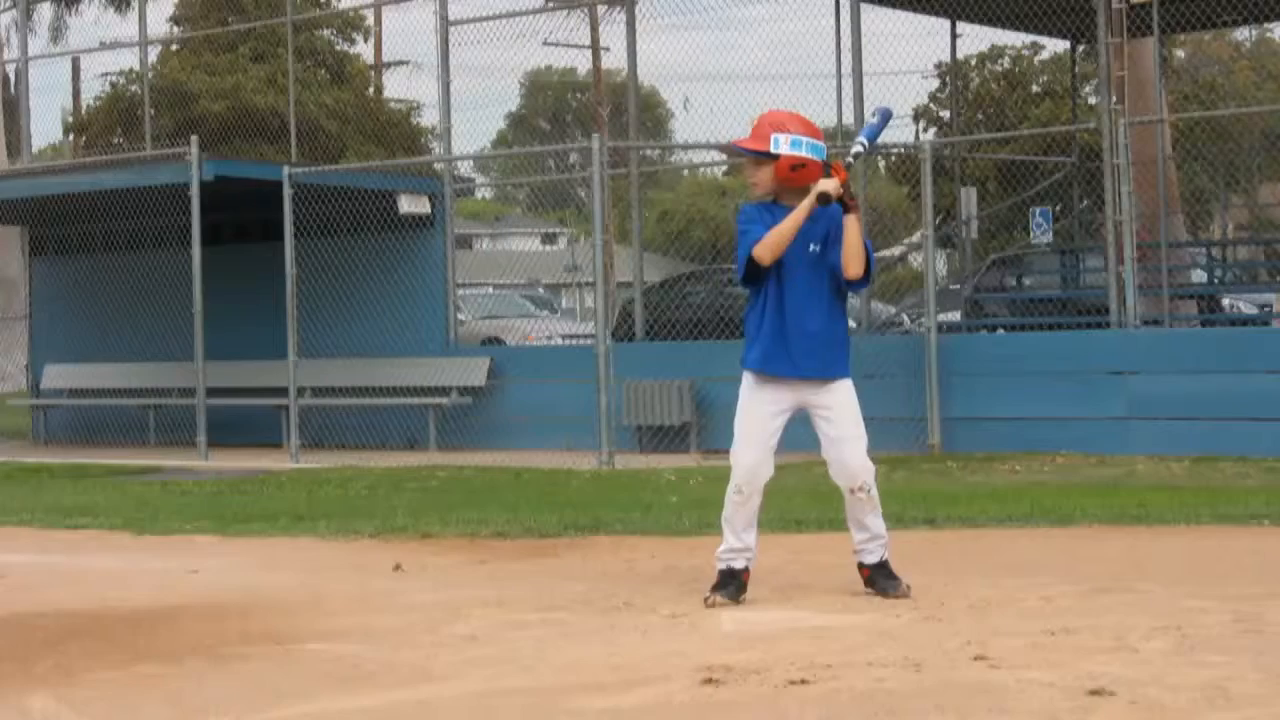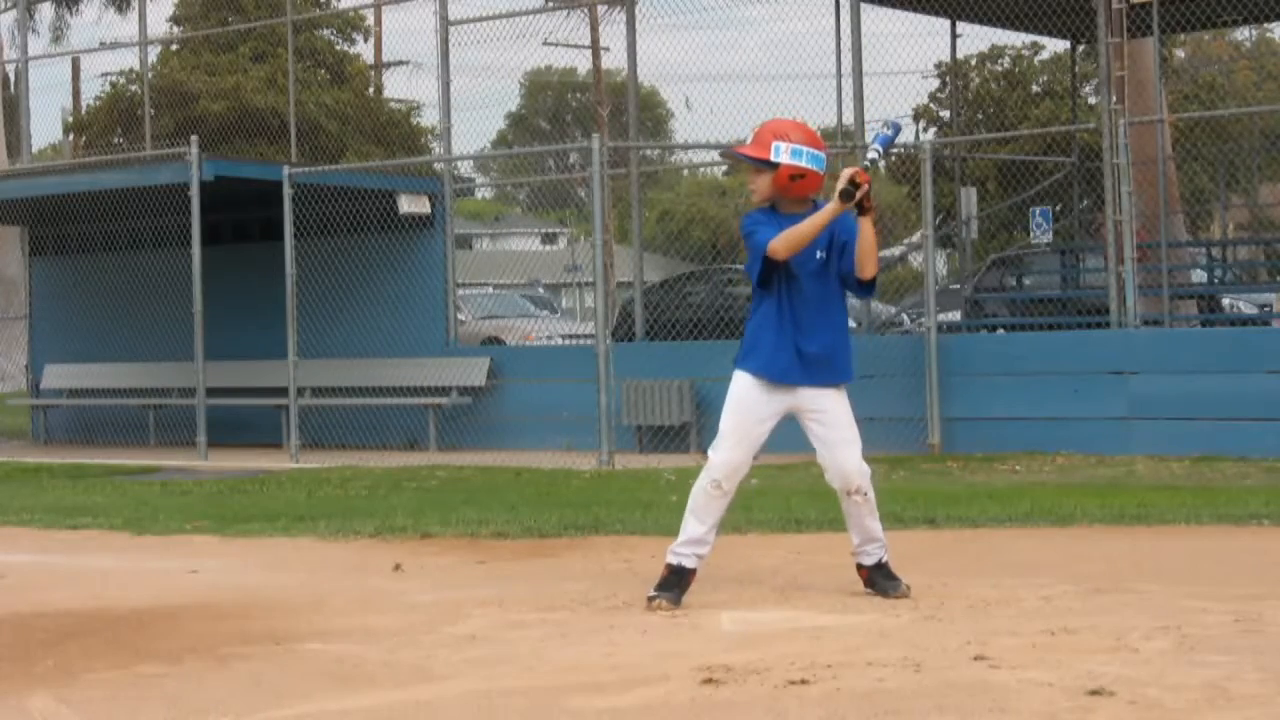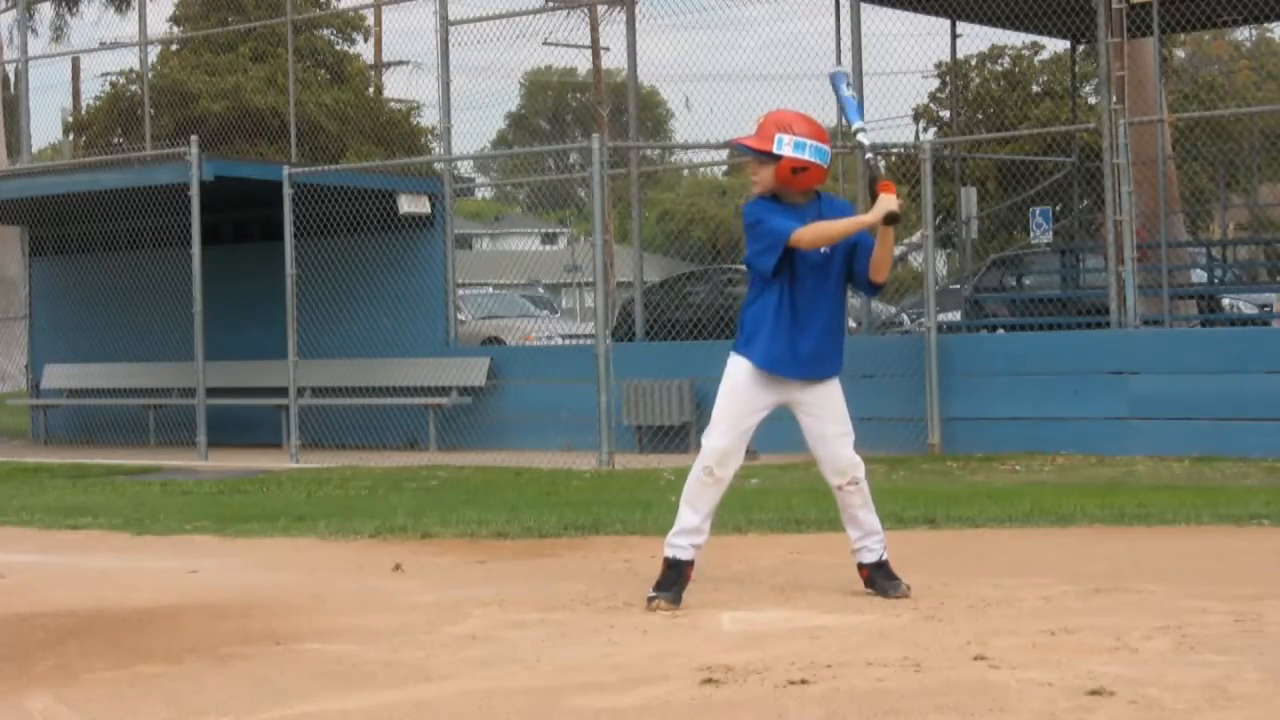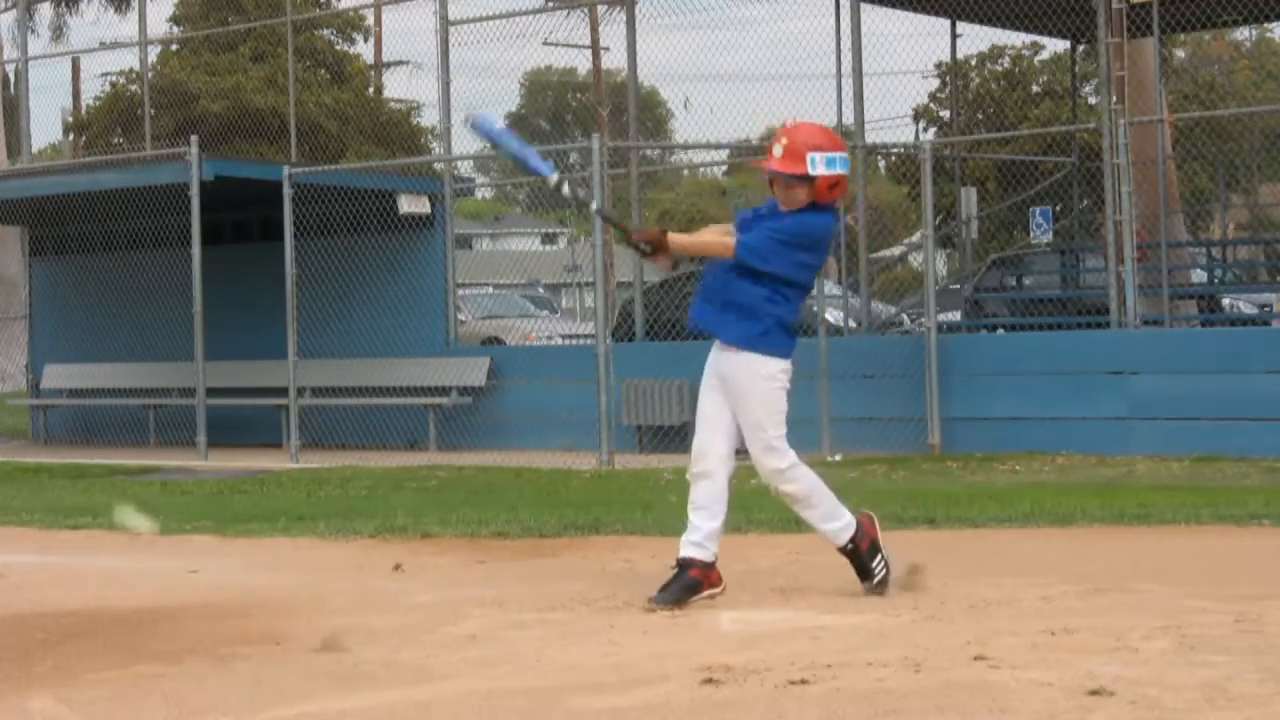
dt=1s
person 1, frame 1
left shoulder: (834, 219)
right shoulder: (753, 215)
left elbow: (853, 271)
right elbow: (763, 255)
left wrist: (847, 207)
right wrist: (809, 201)
left hip: (827, 369)
right hip: (767, 368)
left knee: (855, 468)
right knee: (747, 469)
left ankle: (874, 561)
right ankle: (733, 567)
person 1, frame 2
left shoulder: (838, 225)
right shoulder: (756, 222)
left elbow: (865, 273)
right elbow: (781, 249)
left wrist: (862, 210)
right wrist: (835, 205)
left hip: (822, 375)
right hip: (761, 372)
left knee: (851, 472)
right knee: (723, 468)
left ankle: (873, 562)
right ankle: (680, 565)
person 1, frame 3
left shoulder: (840, 212)
right shoulder: (759, 213)
left elbow: (876, 276)
right elbow: (805, 238)
left wrist: (888, 224)
right wrist: (872, 217)
left hip: (817, 368)
right hip: (756, 361)
left knee: (844, 466)
right knee: (716, 456)
left ankle: (873, 561)
right ankle: (678, 561)
person 1, frame 4
left shoulder: (814, 226)
right shoulder: (781, 210)
left elbow: (730, 249)
right elbow: (726, 230)
left wrist: (665, 241)
right wrist: (670, 244)
left hip: (759, 354)
right hip: (727, 347)
left knee: (774, 461)
right knee: (708, 458)
left ankle: (855, 534)
right ankle: (699, 565)
